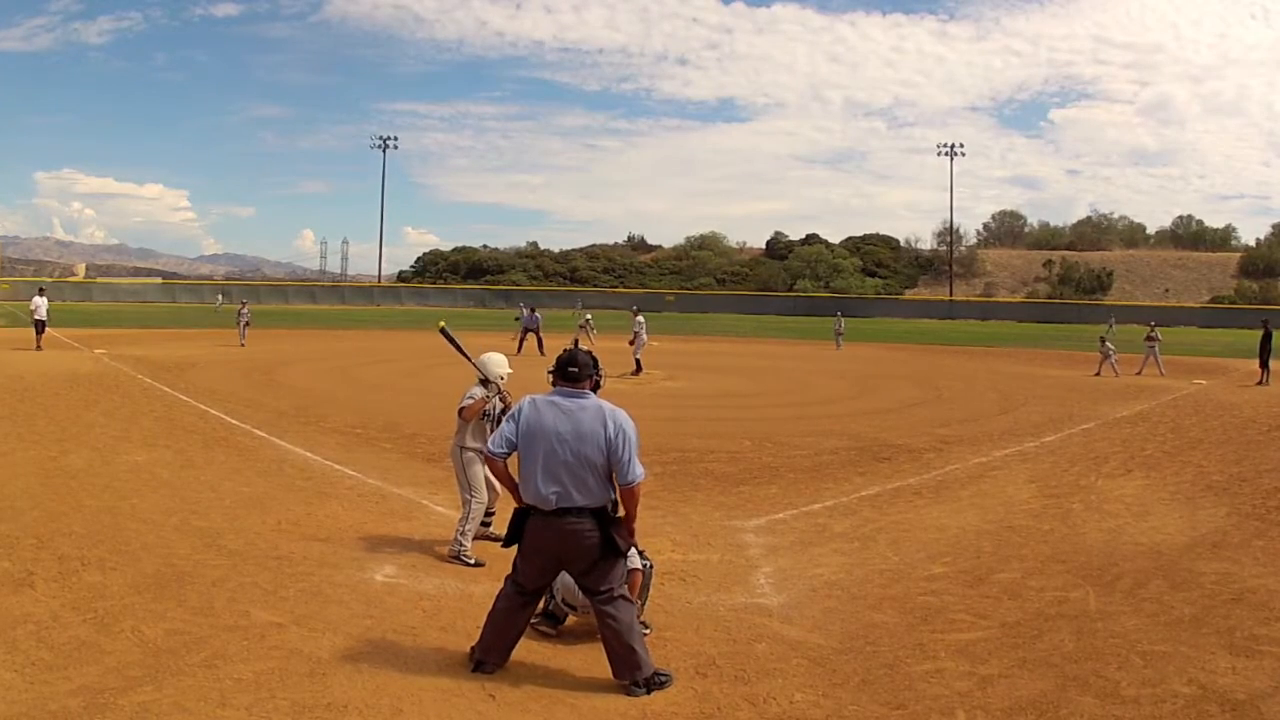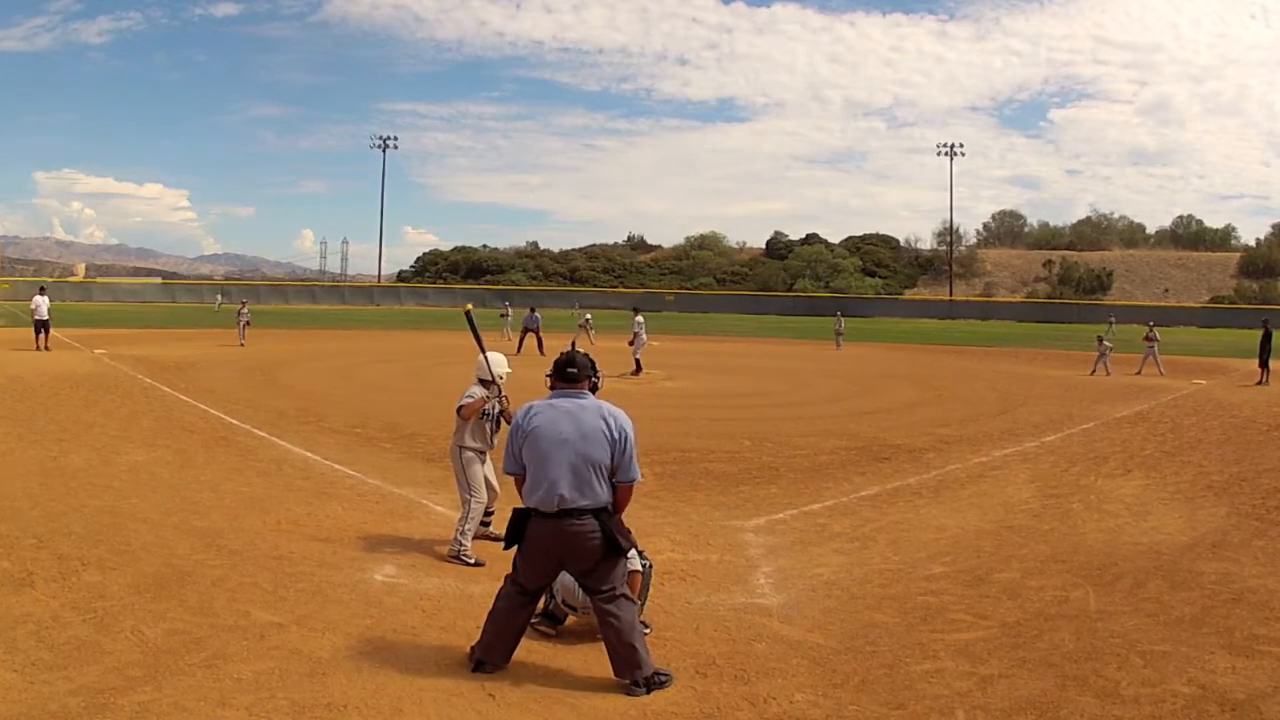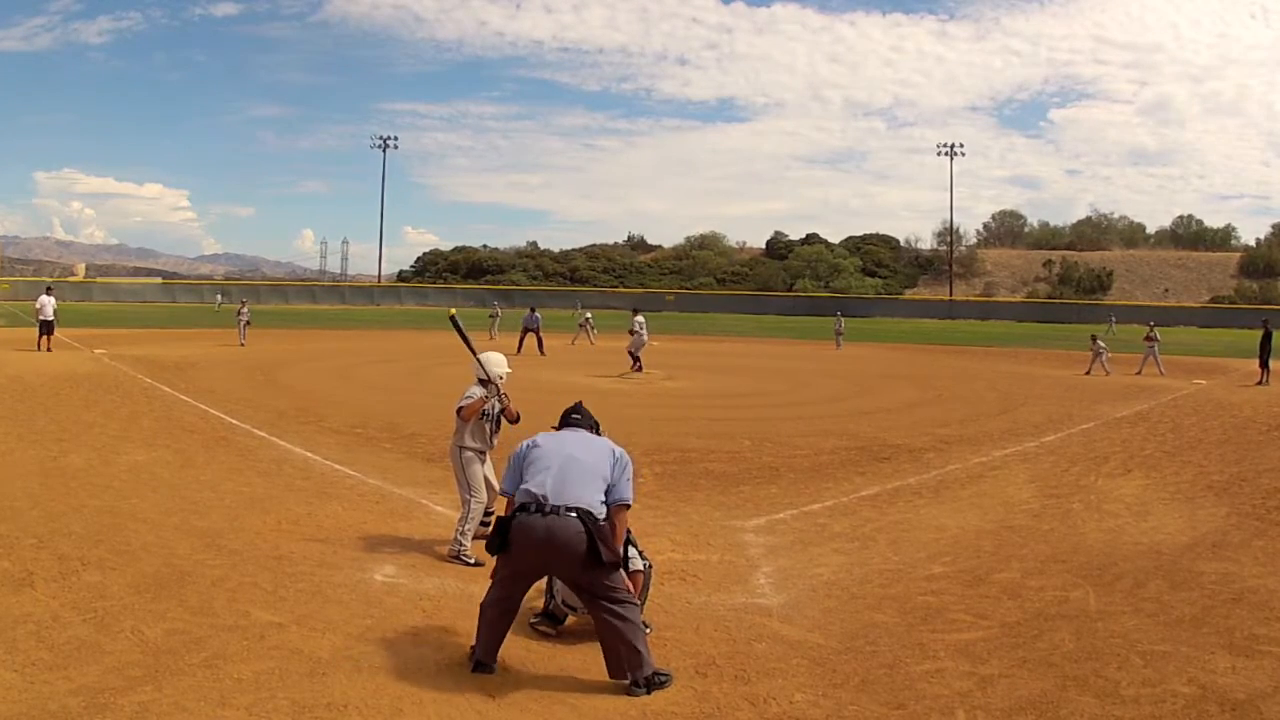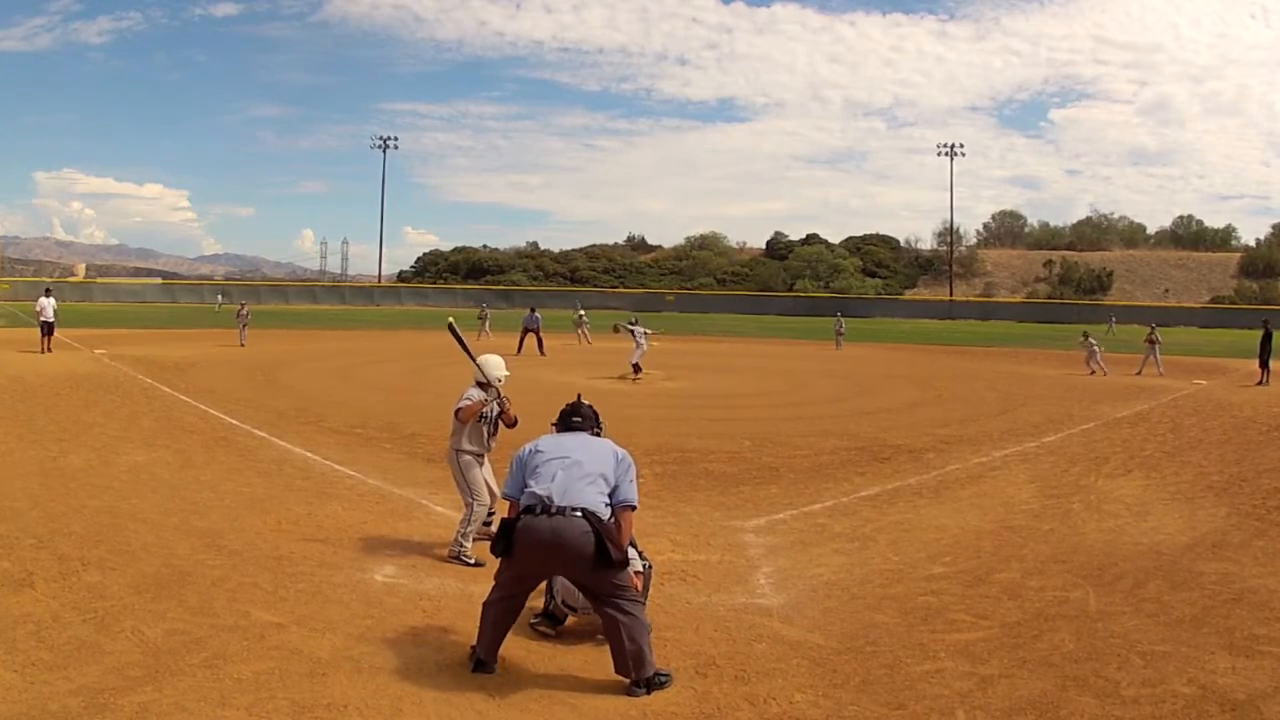
dt=0.5s
person 1, frame 1
left shoulder: (527, 409)
right shoulder: (614, 417)
left elbow: (493, 456)
right elbow: (630, 483)
left wrist: (516, 491)
right wrist: (629, 520)
left hip: (539, 525)
right hip: (592, 528)
left knee: (519, 592)
right knee: (612, 600)
left ankle: (486, 657)
right ankle: (640, 675)
person 1, frame 2
left shoulder: (527, 415)
right shoulder: (614, 418)
left elbow: (518, 478)
right elbow: (626, 484)
right wrist: (609, 520)
left hip: (539, 526)
right hip: (592, 528)
left knee: (518, 592)
right knee: (614, 600)
left ankle: (486, 657)
right ankle: (641, 675)
person 1, frame 3
left shoulder: (531, 444)
right shoulder: (614, 451)
left elbow: (511, 501)
right elbow: (618, 513)
left wrist: (510, 546)
right wrist: (614, 563)
left hip: (526, 526)
right hip: (577, 531)
left knee: (502, 592)
right knee: (617, 600)
person 1, frame 4
left shoulder: (532, 448)
right shoulder: (616, 453)
left elbow: (514, 506)
right elbow: (623, 516)
left wrist: (512, 551)
right wrist: (619, 563)
left hip: (531, 529)
right hip: (584, 532)
left knee: (506, 591)
right knee: (624, 598)
person 2, frame 1
left shoulder: (497, 394)
right shoulder: (476, 393)
right elbow: (465, 414)
left wrist: (508, 405)
right wrist: (487, 397)
left hip: (483, 452)
right hip: (467, 452)
left knee: (493, 492)
right knee: (477, 499)
left ankle: (482, 529)
right ankle: (458, 549)
person 2, frame 2
left shoulder: (495, 393)
right shoulder: (475, 392)
left elbow: (512, 421)
right elbow: (463, 413)
left wrist: (505, 408)
right wrist: (487, 397)
left hip: (482, 452)
right hip: (466, 452)
left knee: (492, 492)
right knee: (476, 499)
left ankle: (482, 529)
right ankle: (459, 549)
person 2, frame 3
left shoulder: (496, 394)
right shoulder: (475, 392)
left elbow: (514, 419)
right elbow: (463, 414)
left wrist: (506, 405)
right wrist: (486, 397)
left hip: (482, 452)
right hip: (466, 452)
left knee: (492, 492)
right knee: (476, 499)
left ankle: (482, 529)
right ankle: (459, 549)
person 2, frame 4
left shoulder: (494, 397)
right shoulder: (472, 395)
left elbow: (511, 423)
right elbow: (461, 416)
left wrist: (506, 409)
right wrist: (486, 400)
left hip: (480, 455)
right hip: (464, 455)
left knee: (492, 494)
right knee: (479, 501)
left ankle: (483, 529)
right ankle: (459, 550)
